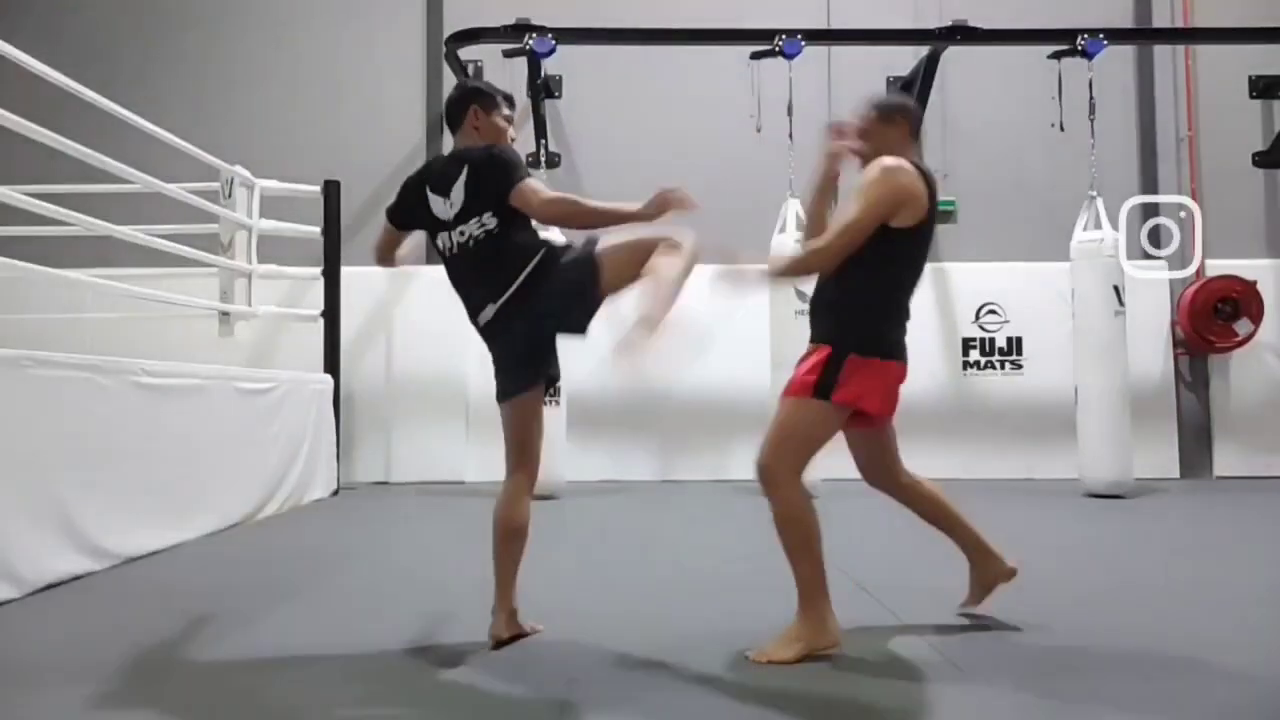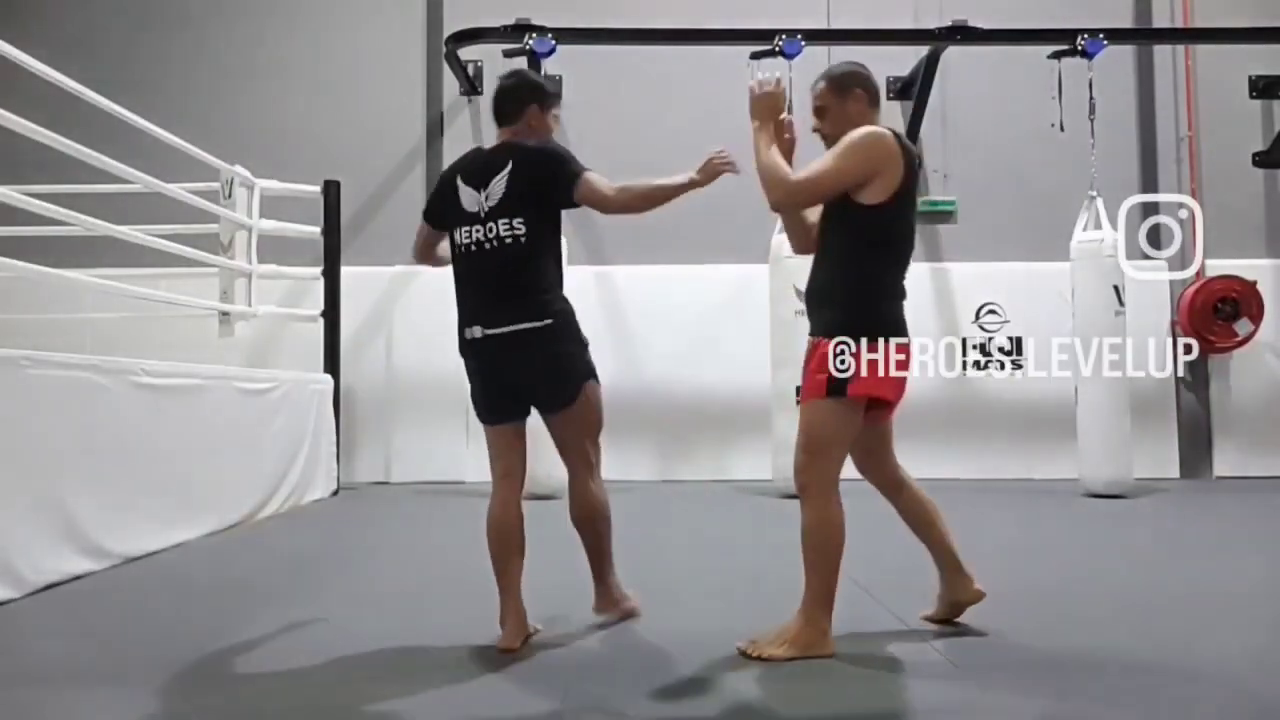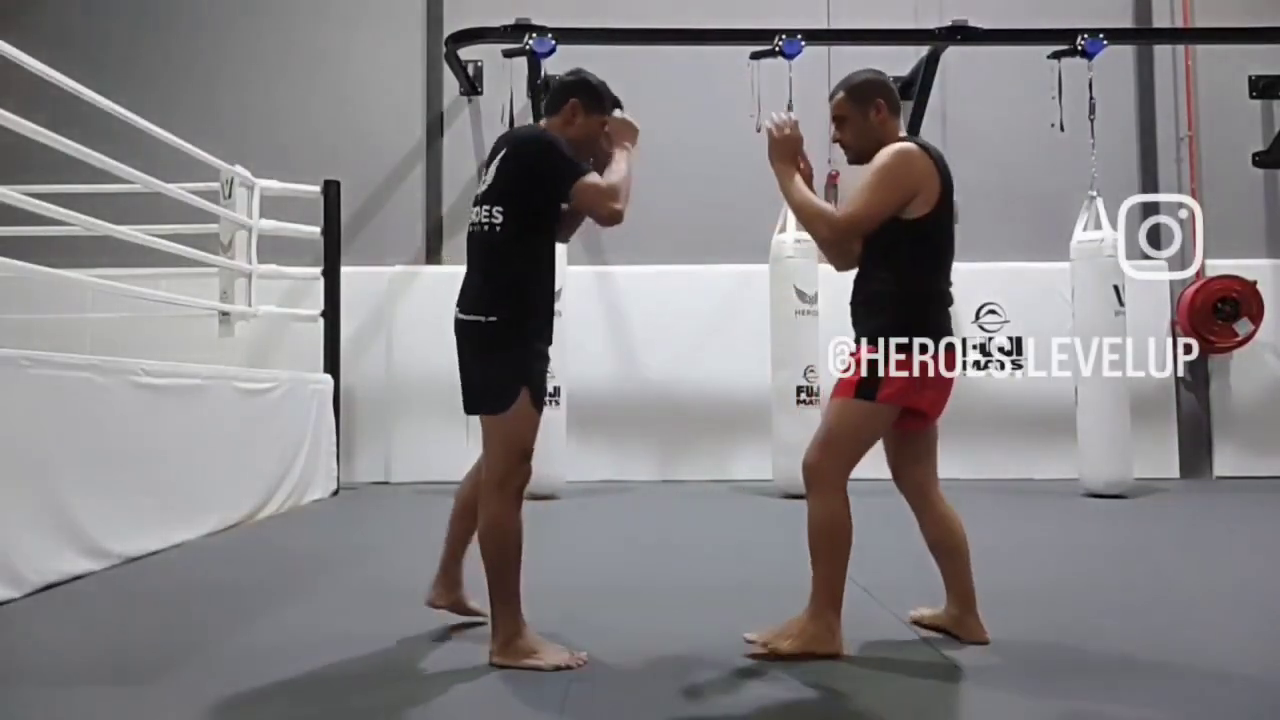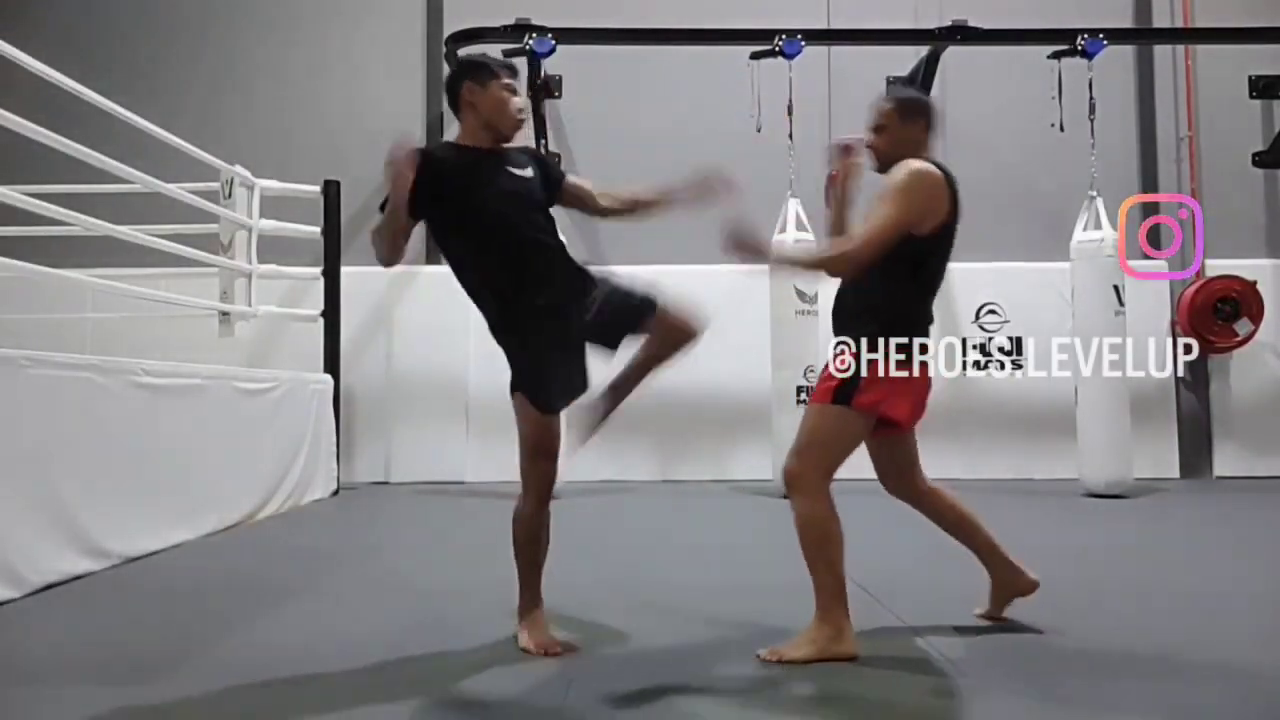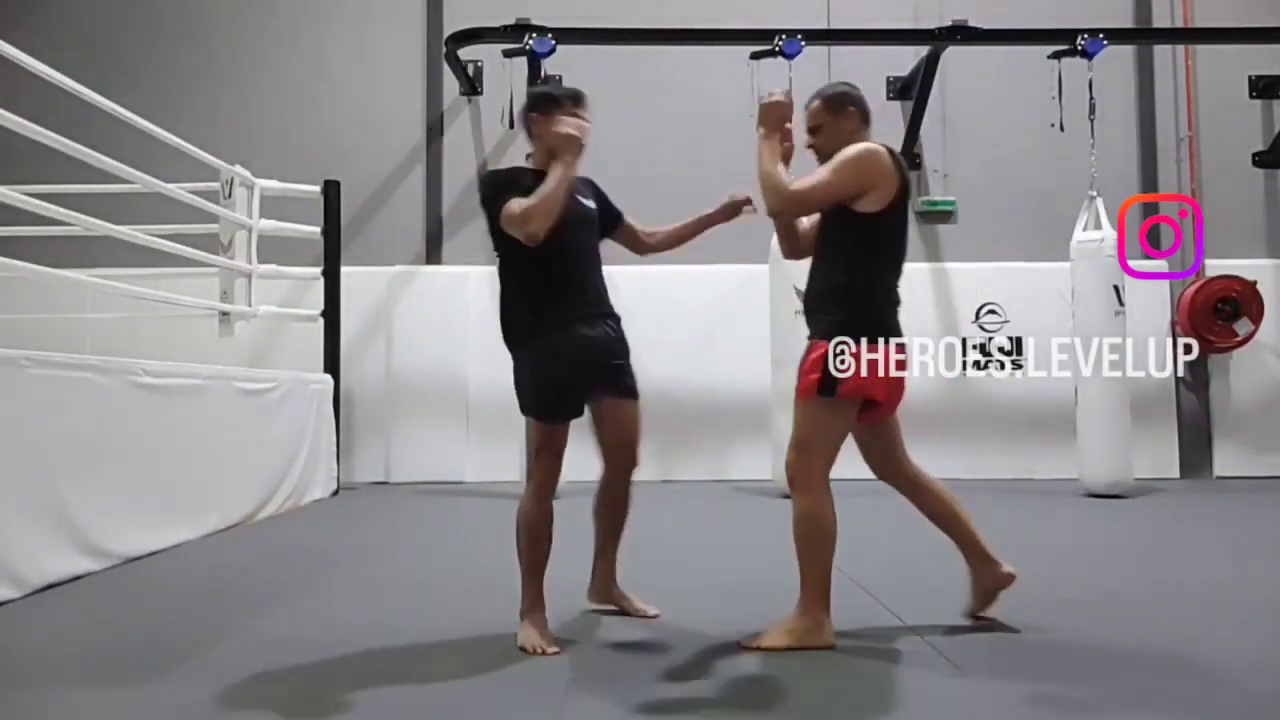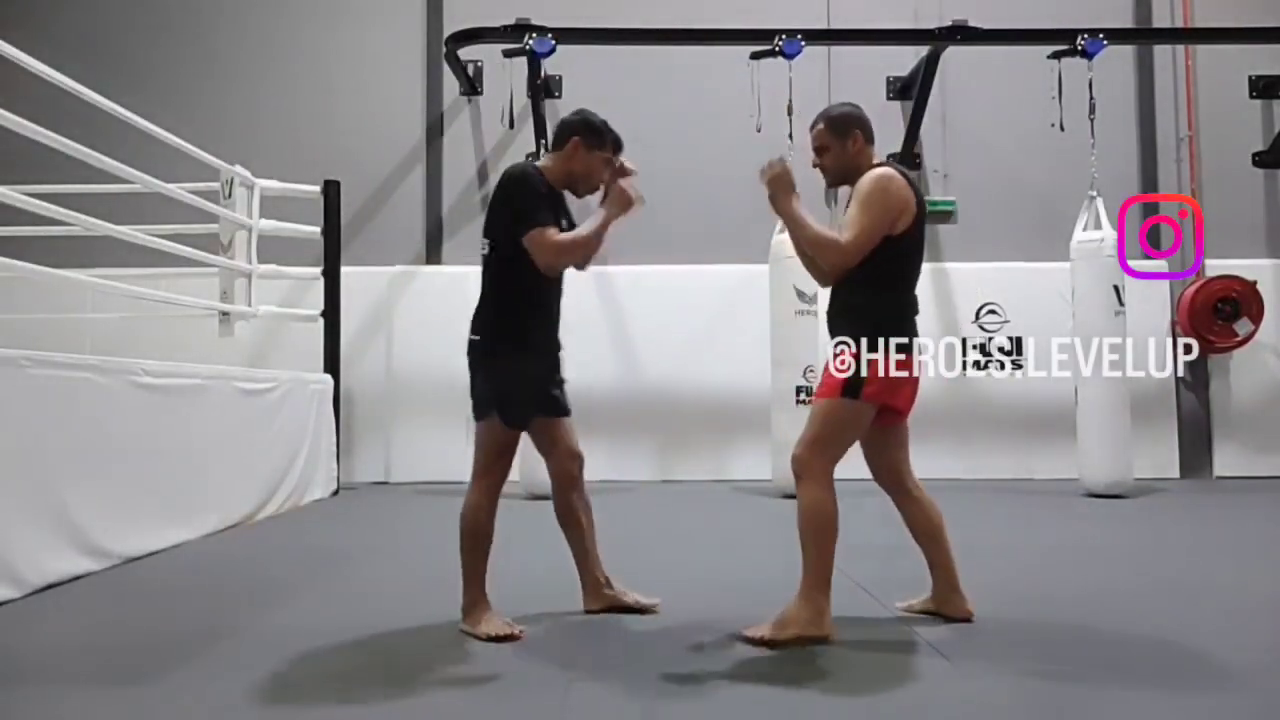
dt=0.7s
person 1, frame 1
left shoulder: (424, 184)
right shoulder: (492, 161)
left elbow: (384, 253)
right elbow: (546, 208)
right wrist: (641, 210)
left hip: (505, 326)
right hip: (544, 286)
left knee: (523, 472)
right knee: (672, 245)
left ankle: (504, 614)
right ankle: (653, 312)
person 1, frame 2
left shoulder: (456, 175)
right shoulder: (540, 158)
left elbow: (423, 251)
right elbow: (612, 200)
right wrist: (694, 178)
left hip: (481, 342)
right hip: (545, 332)
left knee: (506, 480)
right knee: (585, 467)
left ankle: (512, 620)
right ankle: (607, 591)
person 1, frame 3
left shoulder: (516, 149)
right shoulder: (540, 146)
left elbow: (556, 222)
right elbow: (610, 208)
left wrist: (606, 157)
right wrist: (622, 148)
left hip: (490, 324)
right hip: (506, 330)
left knee: (497, 465)
right knee: (509, 476)
left ankle: (447, 582)
right ankle: (509, 636)
person 1, frame 4
left shoulder: (527, 160)
right shoulder: (432, 168)
left elbow: (605, 204)
right elbow: (388, 255)
left wrist: (678, 195)
right wrist: (398, 193)
left hip: (580, 294)
right hip: (531, 333)
left knee: (681, 328)
right knee: (539, 477)
left ankle: (611, 398)
right ankle: (530, 610)
person 1, frame 5
left shoulder: (587, 189)
right shoulder: (500, 184)
left elbow: (643, 241)
right elbow: (529, 227)
left wrist: (711, 218)
right wrist: (563, 163)
left hip: (602, 333)
right hip: (542, 344)
left knee: (622, 460)
right knee: (543, 477)
left ankle: (604, 582)
right ankle: (531, 612)
person 1, frame 6
left shoulder: (553, 195)
right shoulder: (522, 183)
left elbow: (579, 254)
right elbow: (552, 258)
left wrist: (611, 200)
right wrist: (608, 212)
left hip: (538, 352)
right hip: (502, 352)
left knee: (569, 466)
right knee: (490, 475)
left ankle: (597, 585)
right ankle: (474, 604)
person 2, frame 1
left shoulder: (893, 174)
right shoulder: (903, 189)
left elbow: (829, 252)
right elbow: (822, 239)
left wrist: (765, 272)
right wrist: (828, 176)
left hip: (851, 350)
right hip: (877, 353)
left knee: (776, 468)
right knee: (886, 473)
left ankle: (815, 623)
right ankle: (987, 561)
person 2, frame 2
left shoulder: (873, 143)
right shoulder: (865, 165)
left elbow: (786, 194)
right elbow: (806, 238)
left wrist: (763, 129)
right wrist: (781, 153)
left hip: (853, 338)
right hip: (869, 338)
left knee: (814, 476)
right knee: (881, 470)
left ankle: (813, 628)
right ankle: (957, 581)
person 2, frame 3
left shoulder: (905, 159)
right shoulder: (894, 172)
left elbow: (832, 229)
right elbow: (843, 253)
left wrist: (782, 170)
right wrist: (805, 186)
left hip: (899, 346)
right hip: (914, 346)
left knee: (823, 469)
right knee: (918, 483)
left ankle: (821, 623)
right ankle: (963, 612)
person 2, frame 4
left shoulder: (919, 178)
right shoulder: (909, 187)
left elbow: (853, 255)
right elbow: (848, 262)
left wrist: (771, 253)
right wrist: (839, 196)
left hip: (876, 354)
right hip: (892, 355)
left knee: (803, 475)
right knee: (905, 480)
left ankle: (833, 628)
right ankle: (1007, 574)
person 2, frame 5
left shoulder: (867, 158)
right shoulder: (861, 178)
left elbow: (780, 202)
right elbow: (793, 245)
left wrist: (767, 138)
right wrist: (782, 158)
left hip: (847, 340)
right hip: (871, 341)
left knee: (805, 471)
right knee: (896, 467)
left ankle: (812, 619)
right ankle: (985, 569)
person 2, frame 6
left shoulder: (882, 182)
right shoulder: (874, 192)
left elbow: (836, 257)
right elbow: (828, 273)
left wrist: (787, 204)
right wrist: (793, 212)
left hip: (873, 351)
right hip: (882, 351)
left knee: (811, 464)
right knee: (895, 477)
left ankle: (812, 609)
right ankle: (948, 593)
